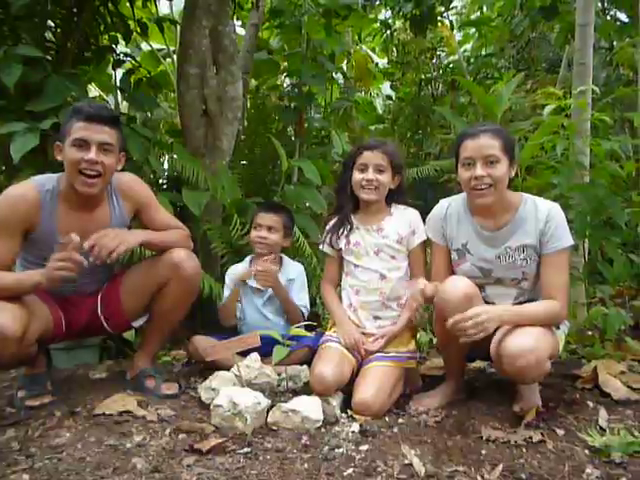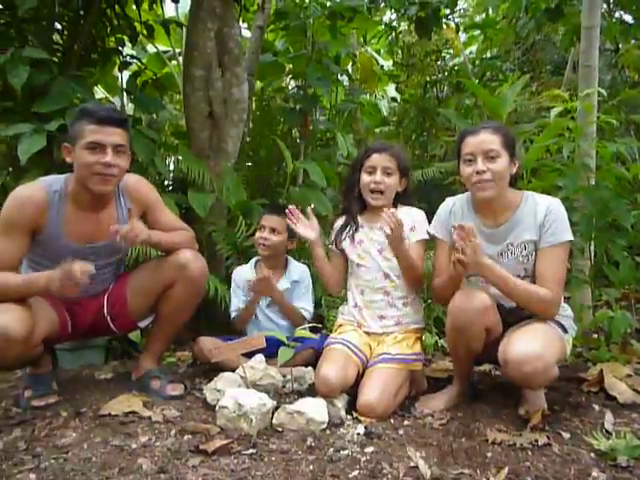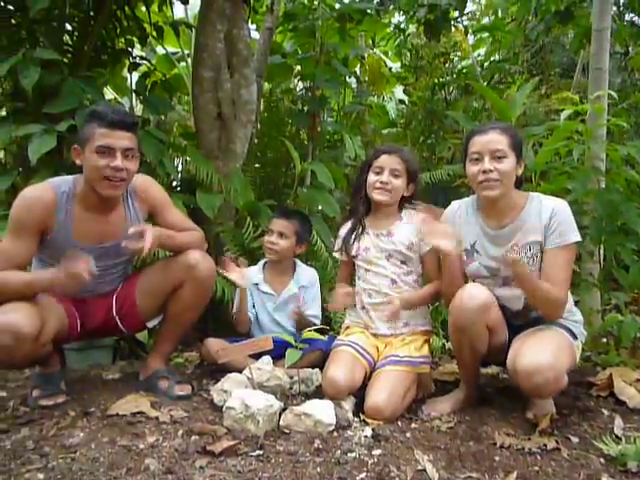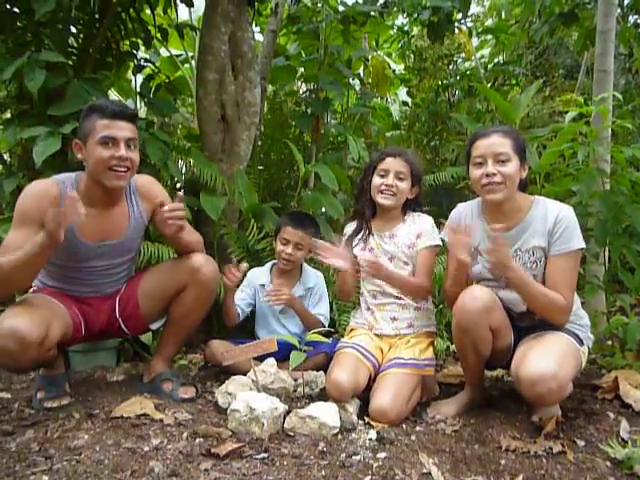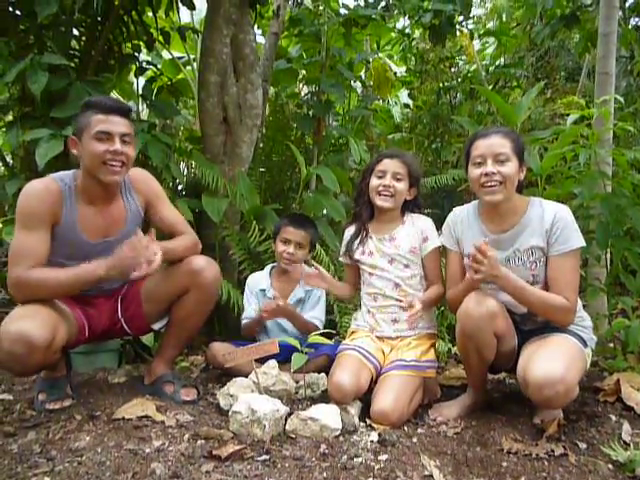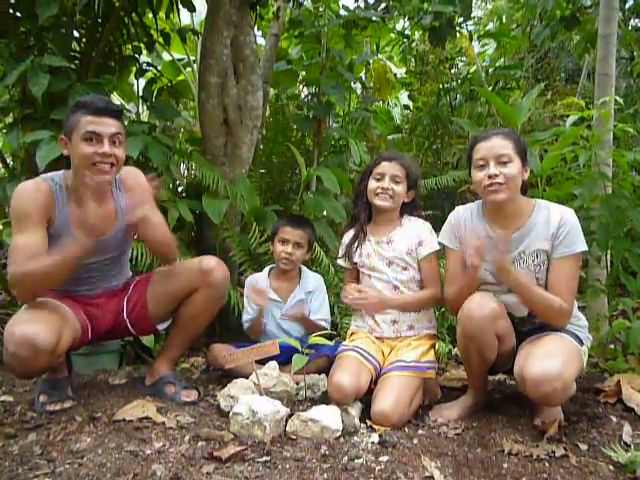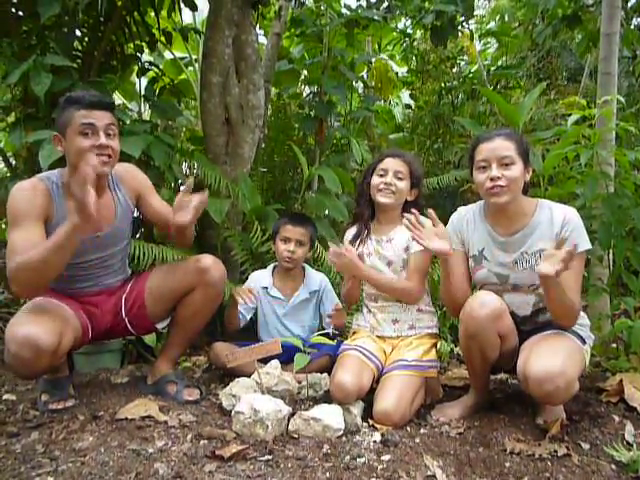
dt=0.4s
person 1, frame 1
left shoulder: (128, 189)
left elbow: (184, 238)
left wrist: (137, 235)
right wrist: (42, 276)
left hip: (105, 301)
right hip: (43, 304)
left knee: (184, 264)
left ankle: (142, 365)
right ankle: (35, 363)
person 1, frame 2
left shoulder: (135, 190)
right shoulder: (31, 200)
left elbow: (189, 239)
left wrist: (150, 235)
right wrist: (50, 281)
left hip: (111, 300)
right hip: (48, 306)
left knee: (192, 264)
left ankle: (147, 365)
right ankle: (40, 364)
person 1, frame 3
left shoulder: (143, 190)
right shoulder: (40, 200)
left elbow: (199, 241)
left wrist: (161, 236)
right wrist: (54, 277)
left hip: (120, 300)
right hip: (57, 305)
left knee: (200, 265)
left ankle: (155, 366)
right ankle: (49, 363)
person 1, frame 4
left shoulder: (146, 189)
right shoulder: (44, 194)
left elbow: (198, 247)
left wrist: (178, 233)
right wrist: (47, 240)
left hip: (123, 301)
right hip: (60, 304)
left knee: (203, 269)
left ankle: (158, 368)
right ankle: (53, 365)
person 1, frame 5
left shoulder: (140, 182)
right shoulder: (43, 194)
left elbow: (192, 242)
left wrist: (158, 251)
right wrist: (106, 266)
left hip: (125, 301)
right hip: (63, 304)
left knee: (205, 271)
left ankle: (160, 369)
right ankle: (55, 368)
person 1, frame 6
left shoulder: (131, 180)
right shoulder: (35, 194)
left elbow: (169, 257)
left wrist: (143, 224)
right wrist: (85, 238)
left hip: (124, 298)
right hip: (64, 305)
left knee: (213, 272)
right knee: (26, 345)
left ankle: (161, 370)
right ankle: (57, 370)
person 1, frame 7
left shoulder: (128, 177)
right shoulder: (31, 193)
left elbow: (182, 239)
right elbow: (21, 284)
left wrist: (182, 221)
right wrist: (79, 220)
left hip: (123, 298)
right hip: (64, 305)
left knee: (210, 271)
right knee: (28, 346)
left ankle: (163, 370)
right ankle: (57, 371)
person 2, frame 1
left shoulder: (545, 215)
right shoulder: (445, 213)
left elbow: (558, 307)
right elbow: (439, 287)
left wrist: (499, 314)
right wrist: (426, 290)
left hip: (531, 321)
right hip: (472, 324)
left knee: (518, 356)
right knee: (456, 290)
left ankle: (528, 381)
right ankle: (453, 382)
person 2, frame 2
left shoulder: (547, 210)
right shoulder: (451, 211)
left elbow: (549, 304)
right elbow: (441, 296)
left wrist: (484, 265)
right wrist: (459, 270)
left hip: (539, 320)
right hip: (479, 326)
left knee: (524, 362)
right knee: (469, 299)
left ankle: (533, 386)
right ankle: (460, 385)
person 2, frame 3
left shoulder: (553, 212)
right shoulder: (457, 214)
left elbow: (555, 307)
right elbow: (452, 300)
left wrist: (517, 268)
right wrist: (450, 257)
left hip: (549, 324)
right hip: (488, 329)
left knee: (534, 371)
right knee: (473, 299)
left ankle: (541, 390)
right ankle: (468, 389)
person 2, frame 4
left shoulder: (557, 217)
right shoulder: (462, 216)
left elbow: (561, 312)
right elbow: (453, 302)
left wrist: (508, 268)
right wrist: (461, 264)
left hip: (556, 328)
right hip: (494, 331)
left knee: (537, 380)
right knee: (473, 300)
left ankle: (549, 393)
right ankle: (472, 391)
person 2, frame 5
left shoulder: (555, 217)
right shoulder: (459, 220)
left elbow: (565, 313)
right elbow: (453, 304)
left wrist: (500, 275)
right wrist: (473, 280)
left hip: (556, 330)
right hip: (494, 334)
left knee: (546, 384)
right knee: (477, 306)
left ankle: (551, 398)
right ankle: (475, 393)
person 2, frame 6
left shoulder: (560, 220)
right shoulder: (461, 220)
left elbow: (560, 315)
right elbow: (454, 305)
left wrist: (509, 273)
right wrist: (471, 271)
left hip: (553, 329)
right hip: (492, 336)
left knee: (544, 381)
right knee: (480, 308)
left ankle: (549, 397)
right ankle: (476, 394)
person 2, frame 7
left shoulder: (562, 219)
right shoulder: (463, 220)
left elbow: (568, 317)
right elbow: (455, 307)
left wrist: (551, 278)
right wrist: (447, 259)
left hip: (553, 328)
right hip: (492, 335)
left knee: (546, 380)
right knee: (482, 306)
left ankle: (550, 396)
right ankle: (477, 393)
person 3, frame 1
left shoulder: (408, 219)
right shoulder: (339, 225)
left elbow: (419, 282)
right elbow: (328, 284)
left wrist: (399, 327)
right wrist: (343, 324)
left hip: (393, 329)
right hip: (350, 324)
left knee: (366, 404)
right knee: (323, 382)
left ankle: (400, 373)
right ankle: (361, 367)
person 3, frame 2
left shoulder: (412, 218)
right shoulder: (346, 225)
left elbow: (417, 283)
right elbow: (335, 286)
left wrist: (399, 245)
right wrist: (315, 244)
left hip: (400, 328)
right hip: (354, 323)
left knee: (371, 406)
right knee: (327, 384)
left ankle: (404, 375)
right ankle: (368, 372)
person 3, frame 3
left shoulder: (418, 223)
right shoulder: (351, 229)
left elbow: (437, 284)
right elbow: (343, 282)
left wrist: (404, 301)
right wrist: (341, 295)
left hip: (407, 331)
right hip: (362, 326)
left knee: (379, 408)
right knee: (335, 385)
left ankle: (414, 378)
right ankle: (378, 373)
person 3, frame 4
left shoulder: (422, 226)
right shoulder: (355, 230)
left elbow: (423, 289)
right elbow: (348, 293)
left wrist: (384, 273)
right wrist: (344, 269)
left hip: (413, 332)
right hip: (366, 327)
left knee: (384, 411)
right knee: (338, 388)
left ankle: (417, 380)
right ankle: (381, 375)
person 3, frame 5
left shoulder: (422, 227)
right shoulder: (354, 234)
left elbow: (438, 287)
left wrist: (421, 302)
right wrist: (328, 283)
left hip: (413, 334)
right hip: (367, 330)
left knee: (386, 413)
right knee: (341, 389)
left ankle: (419, 383)
right ankle: (381, 379)
person 3, frame 6
left shoulder: (419, 230)
right shoulder: (353, 237)
left elbow: (434, 293)
left wrist: (388, 301)
right wrist: (352, 295)
left hip: (413, 335)
right hip: (367, 331)
left knee: (386, 415)
right knee: (341, 390)
left ankle: (421, 384)
right ankle: (381, 378)
person 3, frame 7
right shoulder: (355, 234)
left elbow: (413, 293)
right elbow: (350, 300)
left wrist: (359, 268)
right wrist: (351, 276)
left hip: (415, 333)
right hip: (370, 330)
left knee: (388, 414)
right knee: (343, 389)
left ankle: (421, 383)
right ankle: (385, 379)
person 4, frame 1
left shoulder: (295, 271)
right shoulder: (236, 271)
left elbow: (298, 321)
right elbow: (227, 321)
left wrist: (277, 287)
right wrist: (239, 282)
left hip: (286, 344)
left knee: (314, 341)
right knee: (197, 344)
person 4, frame 2
left shoulder: (300, 272)
right shoulder: (241, 274)
left elbow: (301, 324)
right elbow: (239, 325)
left wrist: (274, 293)
right wrist: (256, 296)
left hip: (290, 346)
left knee: (317, 343)
right knee: (202, 345)
person 4, frame 3
left shoulder: (309, 277)
right shoulder: (249, 275)
left elbow: (310, 329)
right elbow: (242, 328)
left wrist: (300, 320)
right wrist: (242, 290)
left hip: (297, 348)
left knee: (326, 344)
right knee: (210, 346)
person 4, frame 4
left shoulder: (315, 279)
right shoulder: (255, 276)
left elbow: (319, 330)
right elbow: (231, 321)
left wrist: (295, 304)
right wrist: (229, 290)
left knee: (331, 348)
right knee: (214, 348)
person 4, frame 5
right shoulder: (256, 280)
left elbow: (314, 333)
right elbow: (246, 332)
left wrist: (288, 314)
right wrist: (262, 318)
left knee: (332, 350)
right knee: (215, 350)
person 4, frame 6
left shoulder: (315, 283)
right shoulder: (255, 282)
left elbow: (322, 334)
right elbow: (253, 335)
left wrist: (304, 320)
right wrist: (261, 310)
left knee: (333, 350)
right knee: (215, 352)
person 4, frame 7
left shoulder: (319, 282)
right shoulder: (257, 279)
left elbow: (337, 327)
right elbow: (231, 327)
left wrist: (339, 321)
right wrist: (234, 300)
left hip: (307, 352)
left knee: (337, 349)
right knee: (218, 351)
